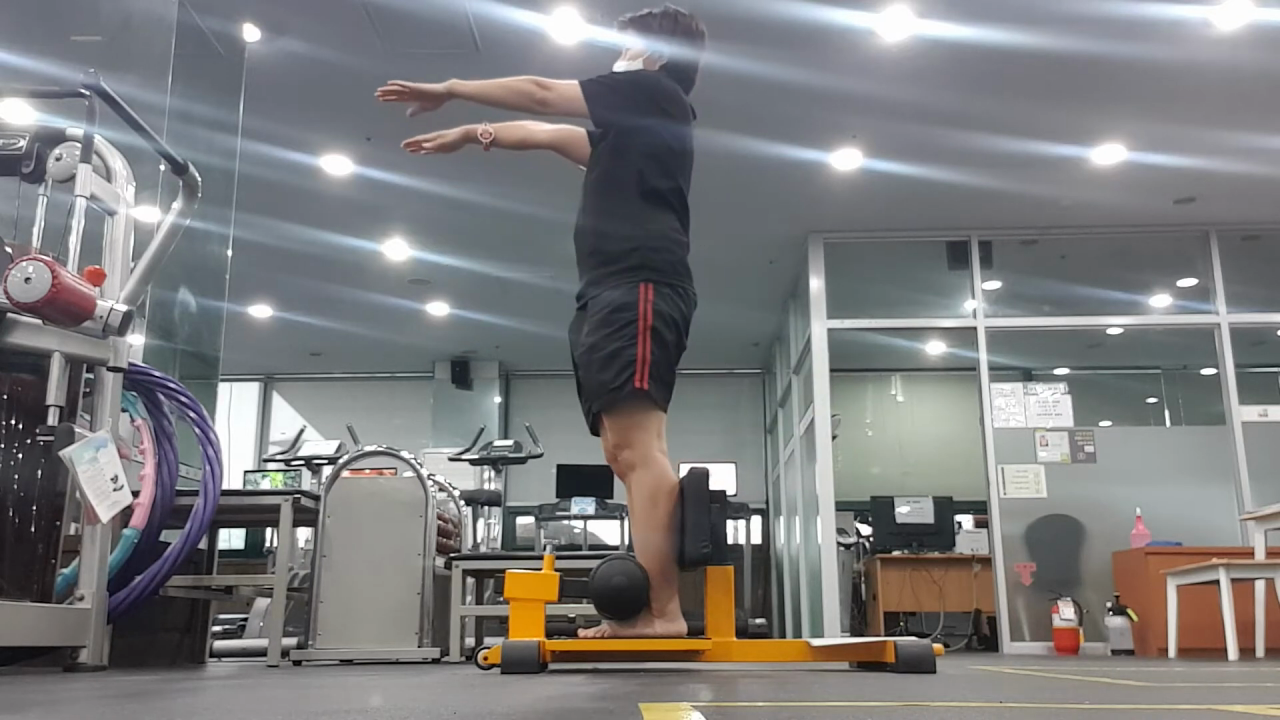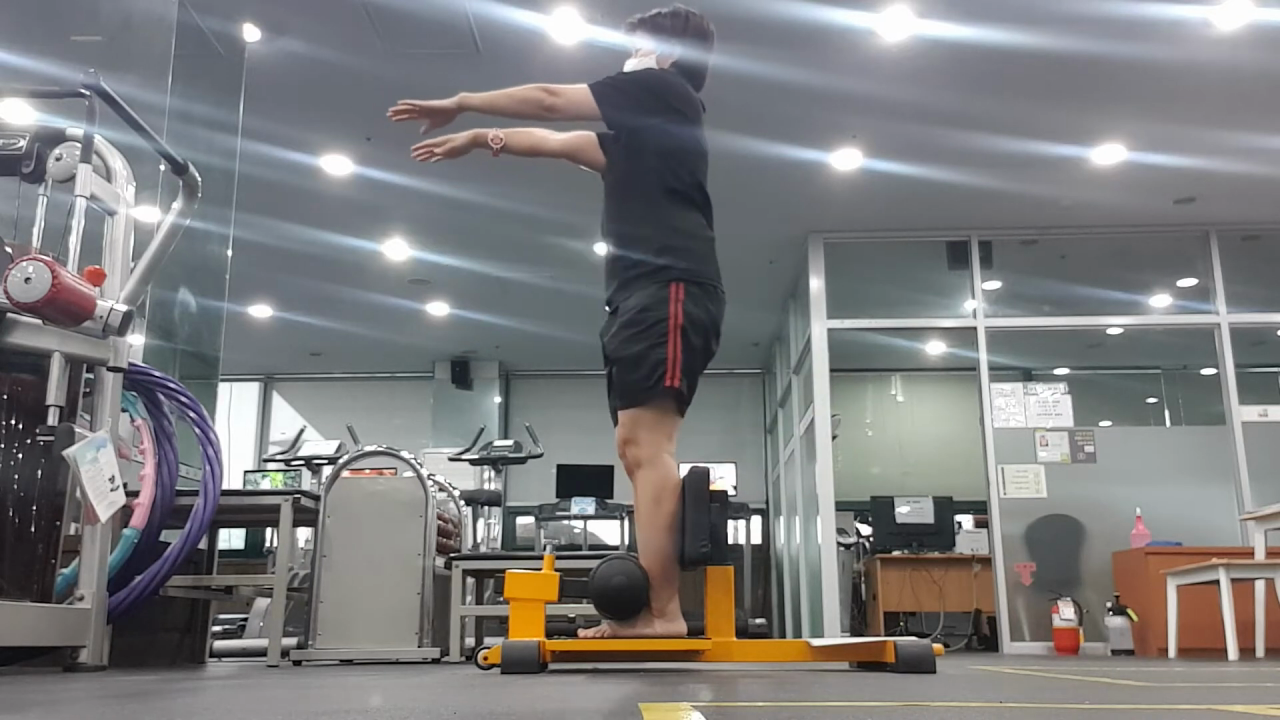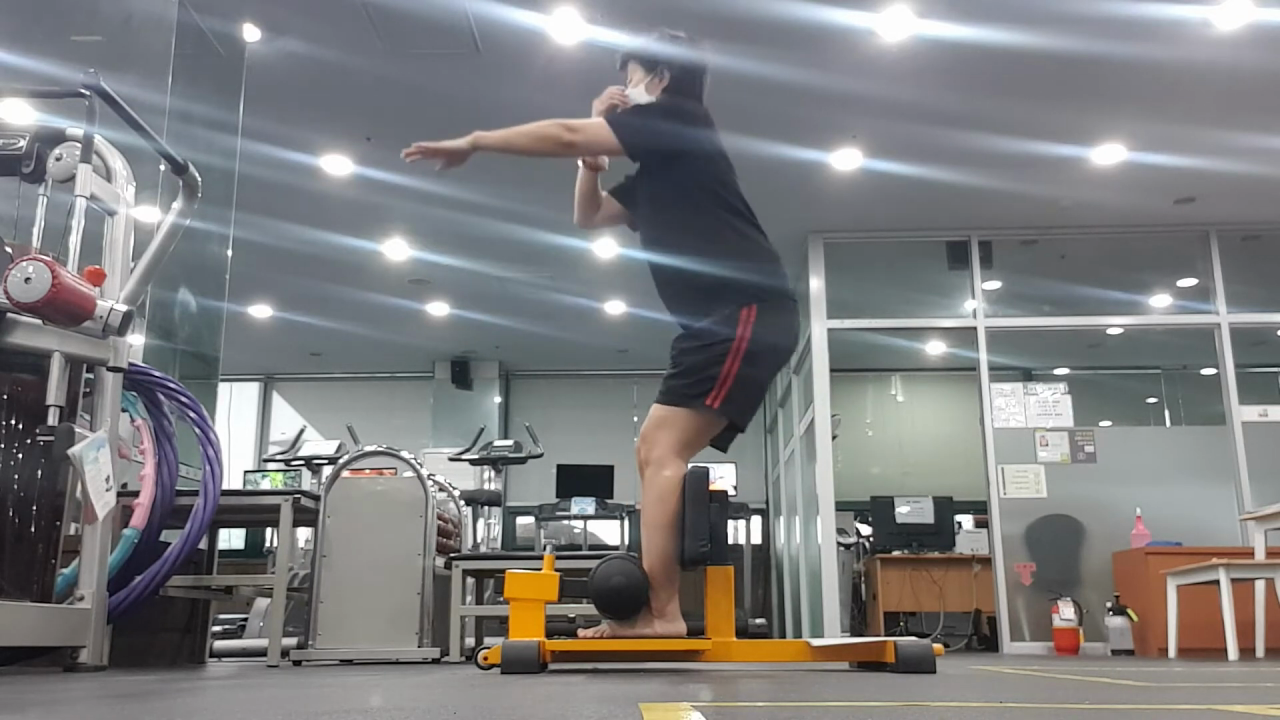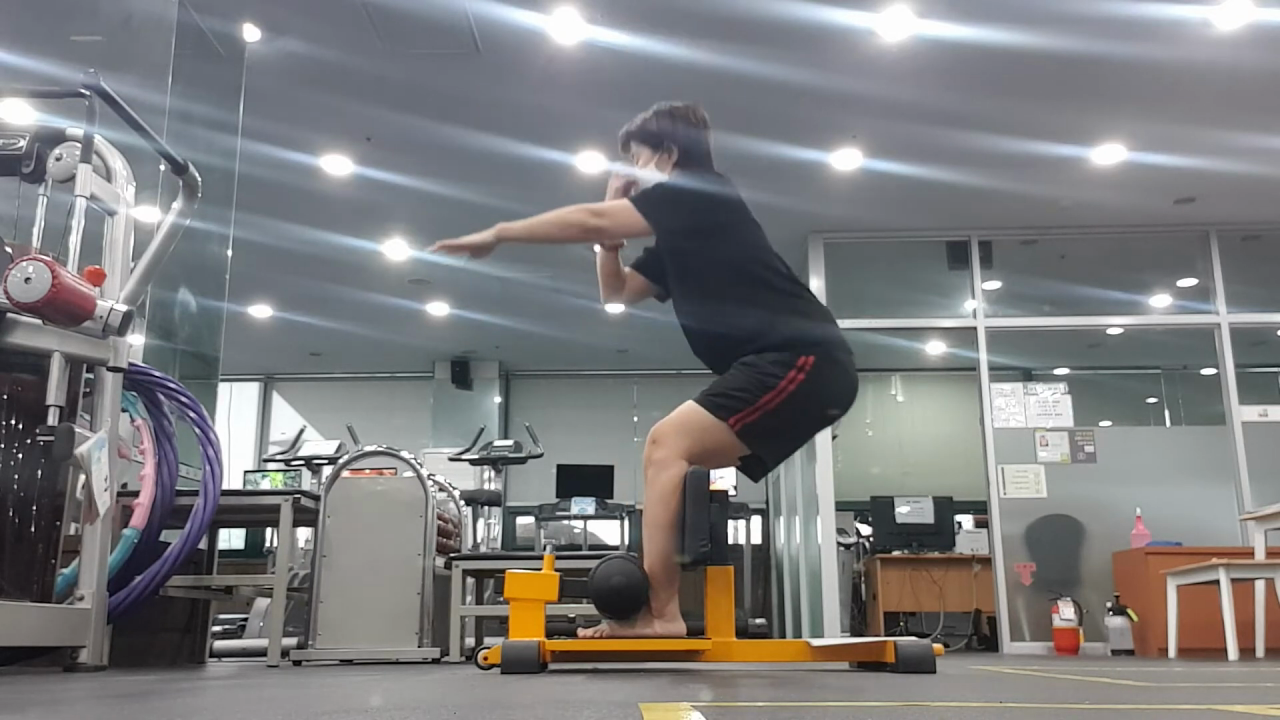
dt=0.5s
person 1, frame 1
left shoulder: (653, 95)
right shoulder: (630, 129)
left elbow: (540, 93)
right elbow: (548, 133)
left wrist: (447, 88)
right wrist: (471, 133)
left hip: (637, 289)
right hip: (611, 295)
left knee: (637, 446)
right knee: (625, 451)
left ankle: (661, 612)
right ankle: (653, 609)
person 1, frame 2
left shoulder: (663, 93)
right shoulder: (642, 134)
left elbow: (550, 102)
right elbow: (560, 144)
left wrist: (458, 104)
right wrist: (477, 139)
left hip: (667, 289)
right hip: (642, 297)
left knee: (646, 445)
right knee: (637, 448)
left ankle: (661, 612)
right ankle: (653, 609)
person 1, frame 3
left shoulder: (678, 120)
right shoulder: (654, 172)
left elbow: (566, 135)
right elbow: (588, 215)
left wrist: (470, 142)
right wrist: (593, 156)
left hip: (744, 312)
right hip: (727, 320)
left knee: (661, 448)
right knee: (656, 452)
left ankle: (658, 612)
right ankle: (658, 610)
person 1, frame 4
left shoulder: (703, 194)
right shoulder: (679, 238)
left elbow: (592, 220)
right elbow: (616, 291)
left wrist: (499, 232)
right wrist: (610, 232)
left hip: (803, 361)
right hip: (798, 367)
left knee: (667, 444)
right knee: (672, 455)
left ankle: (660, 614)
right ankle: (661, 608)
